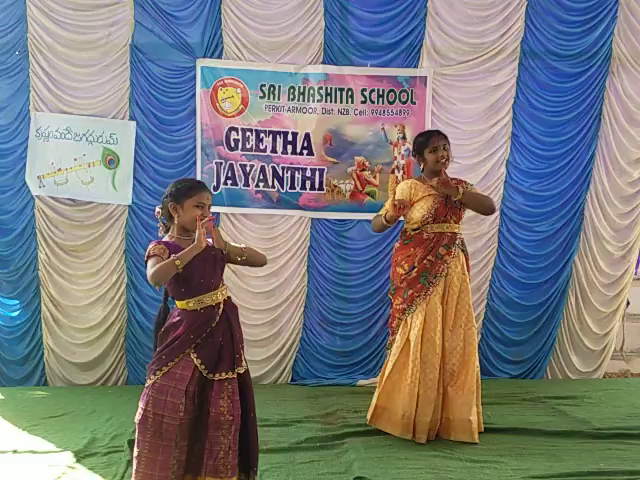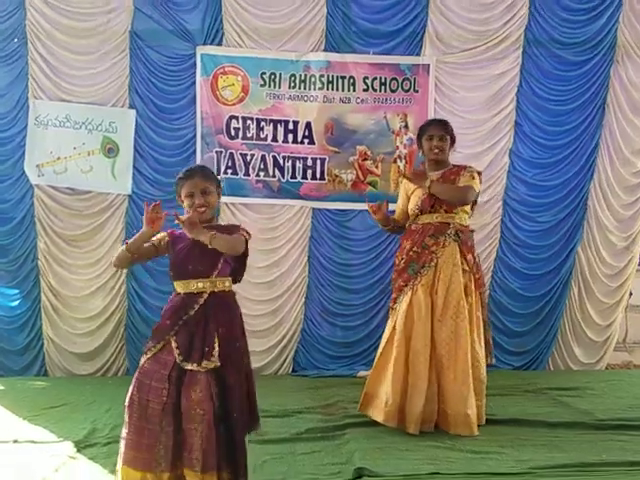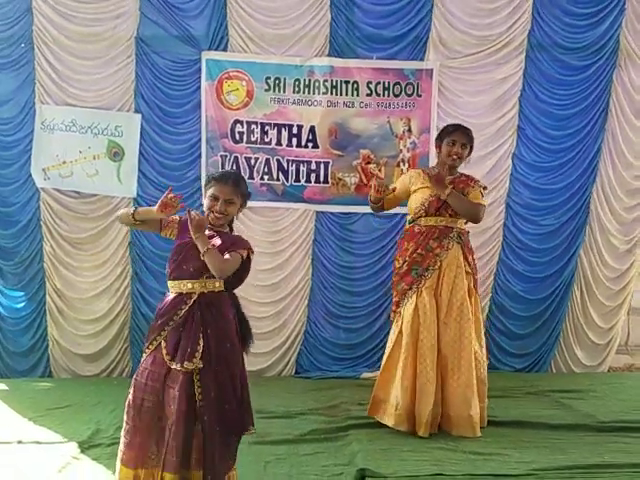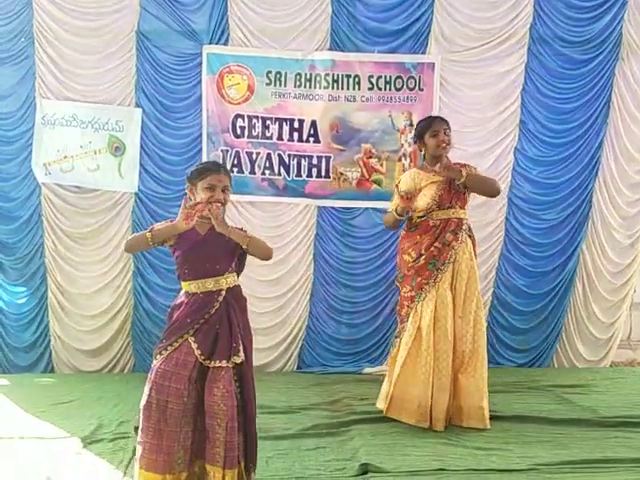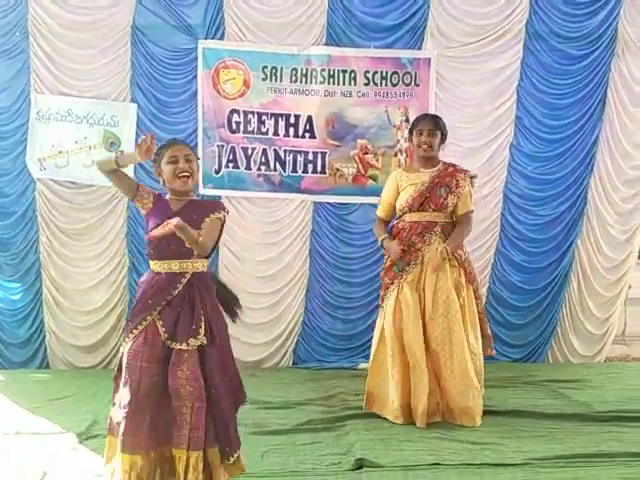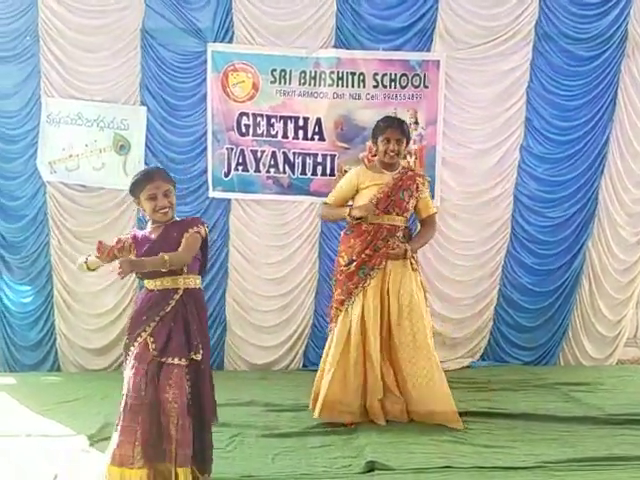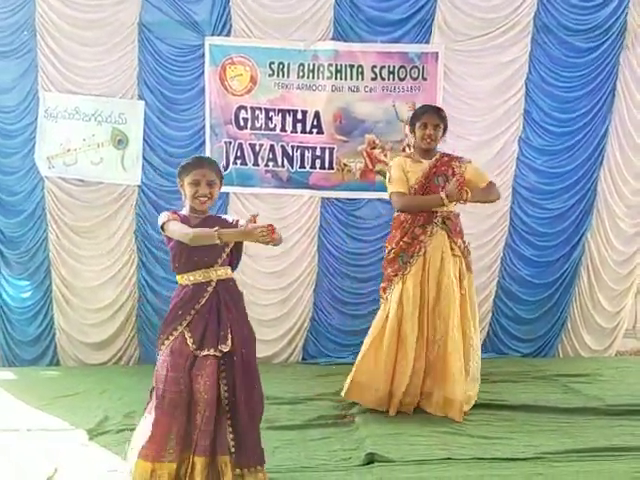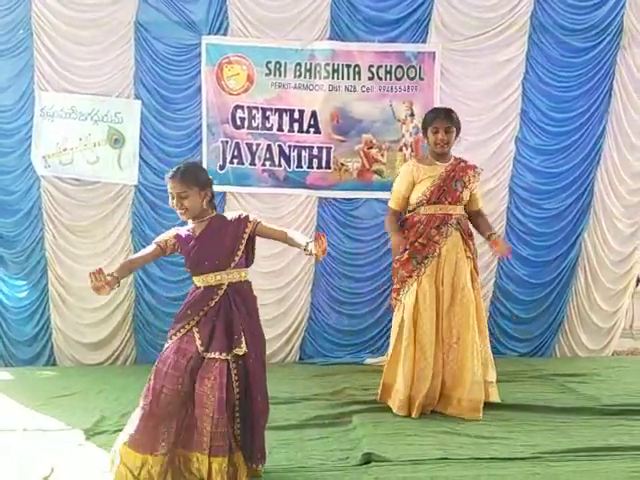
dt=0.7s
person 1, frame 1
left shoulder: (213, 245)
right shoulder: (161, 248)
left elbow: (260, 260)
right elbow: (155, 278)
left wrist: (223, 246)
right wrist: (195, 246)
left hip: (220, 334)
right hip: (186, 334)
left knee: (218, 415)
right knee: (167, 411)
person 1, frame 2
left shoulder: (231, 233)
right shoulder: (173, 238)
left elbow: (235, 247)
right elbow: (119, 262)
left wrist: (200, 232)
right wrist: (147, 232)
left hip: (217, 325)
right hip: (178, 324)
left knee: (207, 406)
right knee: (153, 397)
person 1, frame 3
left shoulder: (237, 245)
right shoulder: (180, 227)
left elbow: (222, 270)
right elbow: (124, 218)
left wrist: (200, 236)
right wrist: (156, 212)
left hip: (209, 324)
right hip: (173, 322)
left knee: (200, 404)
right knee: (150, 398)
person 1, frame 4
left shoulder: (233, 233)
right shoulder: (174, 229)
left elbow: (267, 253)
right elbow: (129, 246)
left wrist: (225, 229)
right wrist: (178, 226)
left hip: (226, 321)
right hip: (189, 319)
left knee: (222, 402)
right knee: (171, 396)
person 1, frame 5
left shoulder: (212, 208)
right shoulder: (152, 203)
left elbow: (204, 247)
right elbow: (105, 167)
left wrist: (180, 227)
right wrist: (134, 157)
left hip: (194, 301)
right hip: (154, 299)
left knee: (191, 382)
right knee: (142, 381)
person 1, frame 6
left shoulder: (192, 227)
right shoulder: (135, 239)
left elbow: (183, 257)
right elbow: (87, 262)
left wrist: (138, 263)
right wrist: (99, 257)
left hip: (185, 318)
right hip: (148, 319)
left knee: (178, 395)
right knee: (140, 394)
person 1, frame 7
left shoulder: (228, 225)
right shoulder: (171, 220)
left elbow: (276, 238)
right elbow: (190, 236)
left wrist: (263, 233)
right wrist: (237, 234)
left hip: (224, 310)
right hip: (186, 310)
left knee: (219, 386)
right knee: (173, 385)
person 1, frame 8
left shoulder: (237, 224)
right shoulder: (177, 237)
left elbow: (284, 233)
right elbow: (136, 260)
left wrist: (308, 244)
right wrist: (110, 279)
left hip: (236, 313)
right hip: (198, 313)
left knee: (225, 387)
right knee: (170, 380)
person 2, frame 1
left shoulder: (459, 185)
right shoulder: (409, 186)
left elbow: (490, 207)
right elbow: (377, 225)
left wrist: (455, 192)
right wrist: (391, 216)
left hip: (451, 269)
right hip: (416, 268)
left knee: (453, 339)
right knee: (417, 336)
left ankle: (450, 415)
right ankle: (413, 415)
person 2, frame 2
left shoulder: (465, 173)
right shoulder: (410, 182)
left elbow: (465, 197)
right elbow: (399, 225)
left wrist: (428, 184)
right wrist: (383, 219)
left hip: (455, 260)
right hip: (417, 259)
left knee: (454, 329)
right knee: (413, 327)
left ankle: (452, 408)
right ankle: (414, 407)
person 2, frame 3
left shoulder: (471, 185)
right shoulder: (414, 177)
left elbow: (476, 215)
right elbow: (380, 206)
left wrist: (445, 189)
right wrist: (375, 197)
left hip: (454, 264)
right hip: (416, 261)
left knee: (454, 332)
right knee: (416, 329)
left ankle: (455, 409)
right ankle: (414, 407)
person 2, frame 4
left shoulder: (462, 170)
right shoulder: (412, 177)
left elbow: (494, 189)
right elbow: (388, 221)
left wrist: (457, 174)
right wrist: (401, 209)
left hip: (459, 256)
right hip: (423, 257)
left knee: (461, 326)
right knee: (426, 323)
left ankle: (456, 402)
right ankle: (418, 402)
person 2, frame 5
left shoulder: (456, 176)
right shoulder: (398, 177)
left elbow: (464, 222)
right elbow: (380, 220)
left wrist: (450, 246)
right wrist: (386, 241)
left hip: (444, 258)
right hip: (404, 259)
left knee: (448, 328)
right knee: (398, 324)
left ankle: (453, 400)
right ankle: (400, 401)
person 2, frame 6
left shoulder: (415, 181)
right shoulder: (359, 175)
left elbow: (429, 223)
right elbow: (325, 211)
left wrist: (409, 249)
right wrist: (352, 212)
left hip: (398, 262)
right hip: (359, 261)
left knee: (408, 330)
right knee: (358, 329)
left ankle: (419, 403)
right ankle: (352, 403)
person 2, frame 7
left shoulder: (456, 165)
right shoulder: (400, 164)
left elbow: (493, 192)
right elbow: (400, 203)
left wrist: (464, 193)
right wrist: (442, 197)
left hip: (447, 250)
right hip: (408, 249)
left knee: (447, 319)
right knee: (401, 317)
left ankle: (443, 392)
right ankle: (383, 391)
person 2, frame 8
left shoulder: (467, 171)
right shoulder: (412, 169)
left elbow: (475, 212)
right elbow: (393, 214)
left wrist: (492, 237)
right wrist: (395, 240)
left hip: (457, 254)
right hip: (419, 254)
left knee: (458, 321)
right knee: (418, 321)
left ankle: (455, 393)
right ankle: (412, 394)
